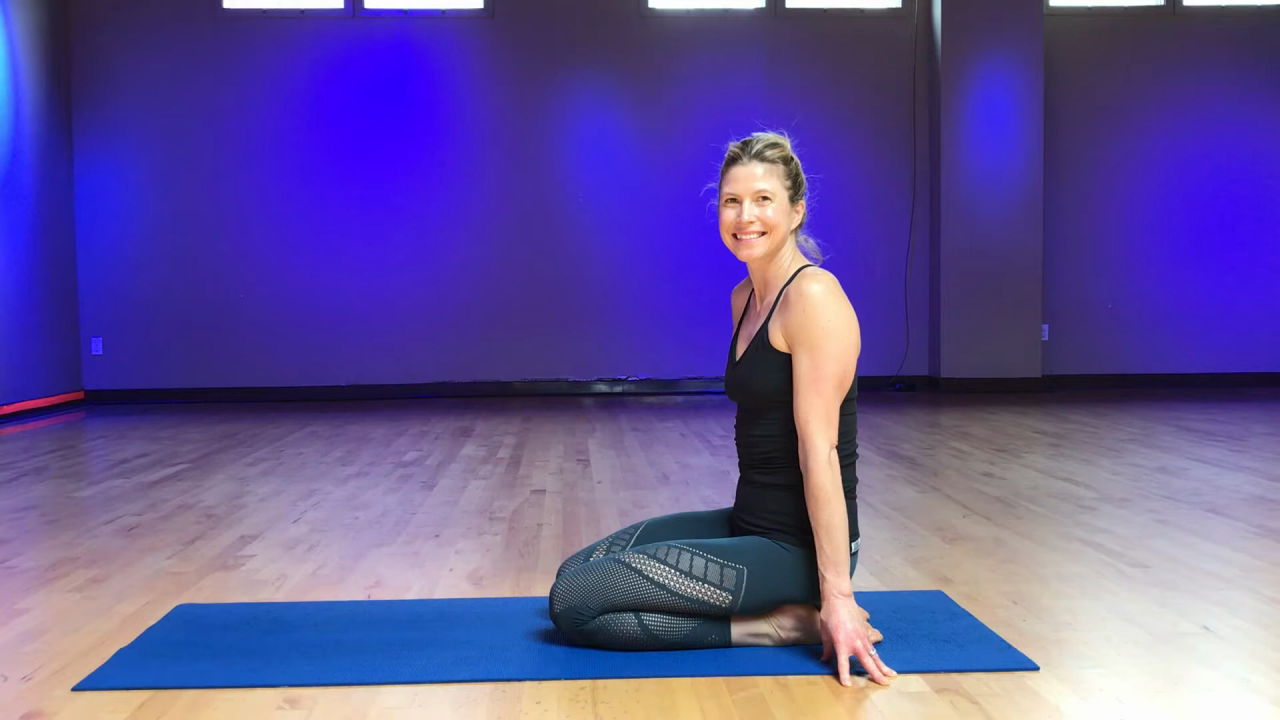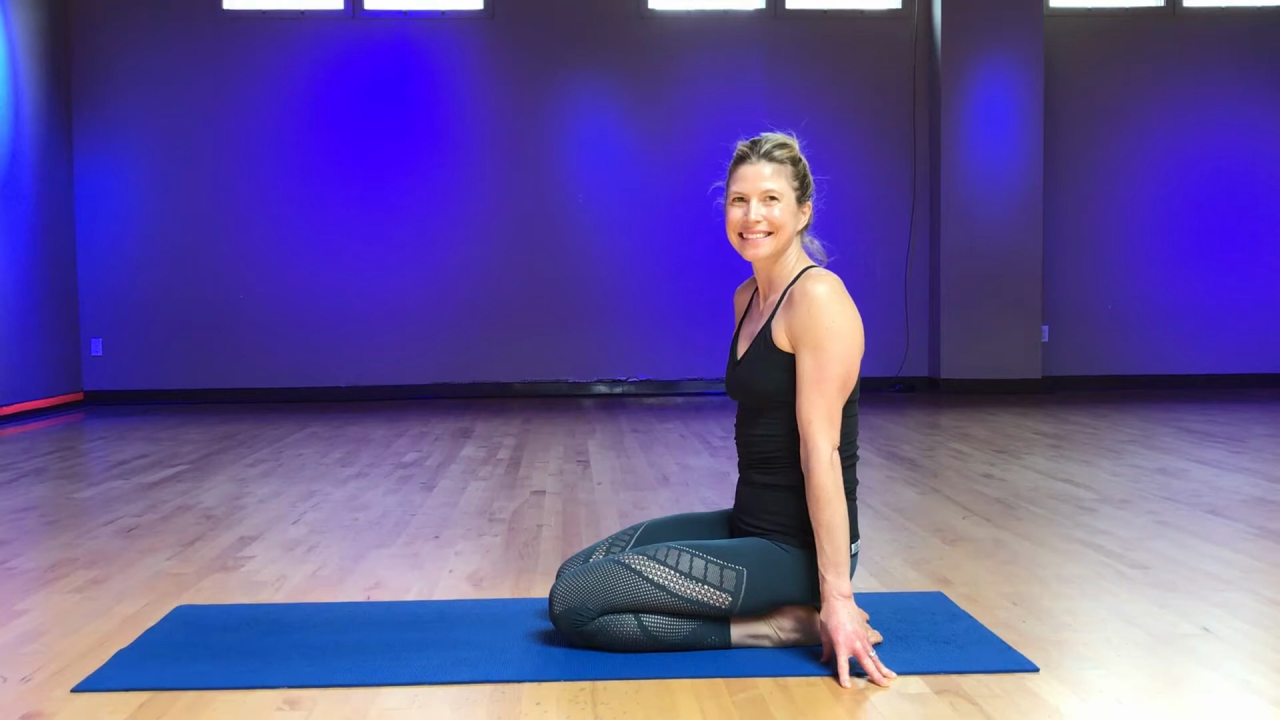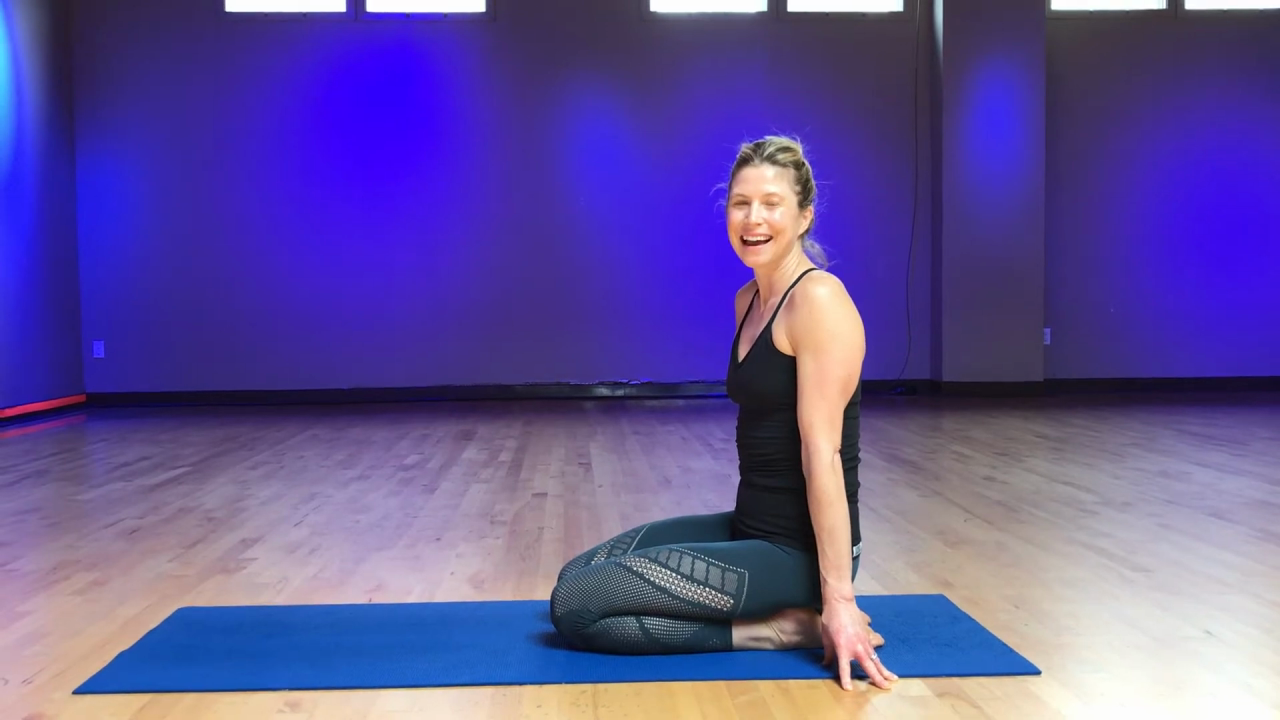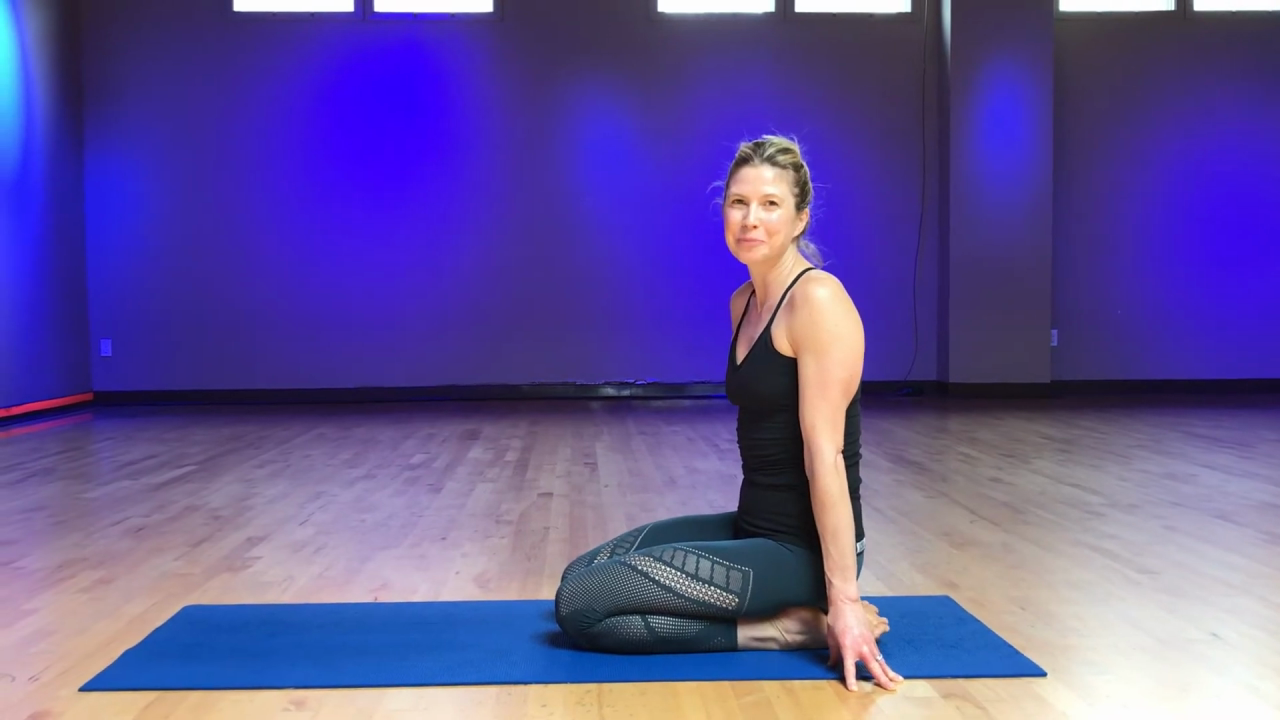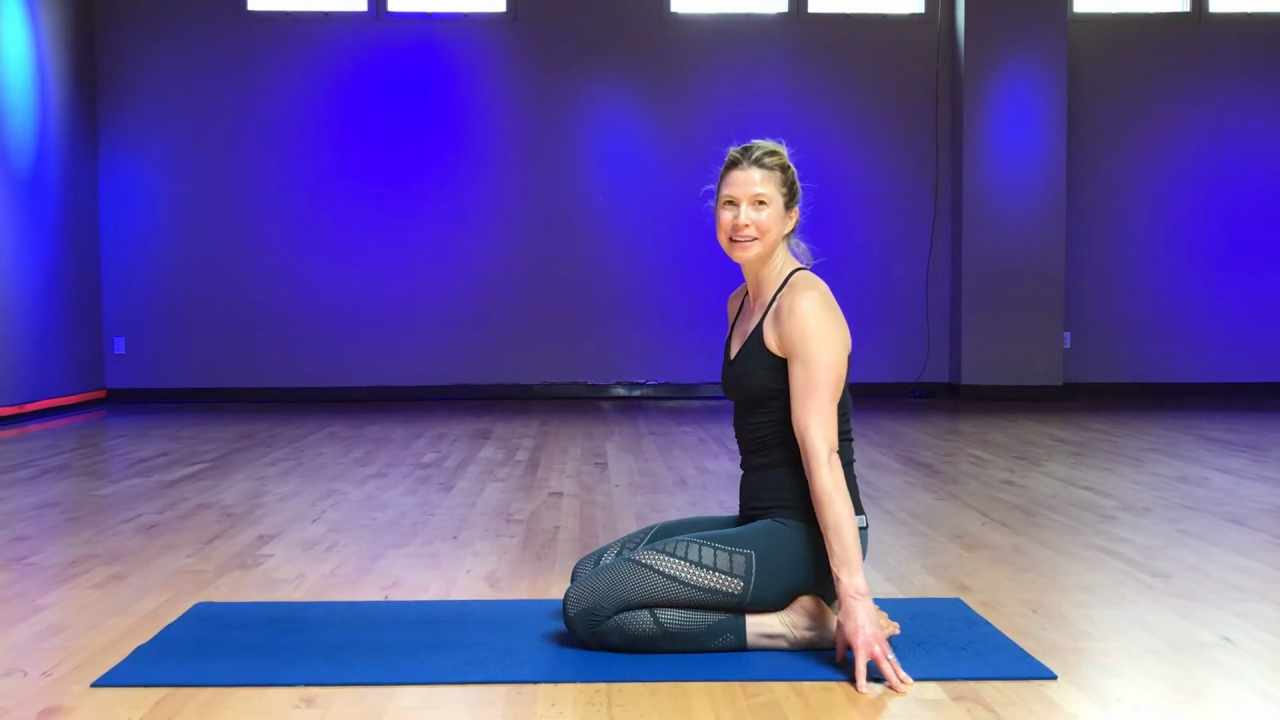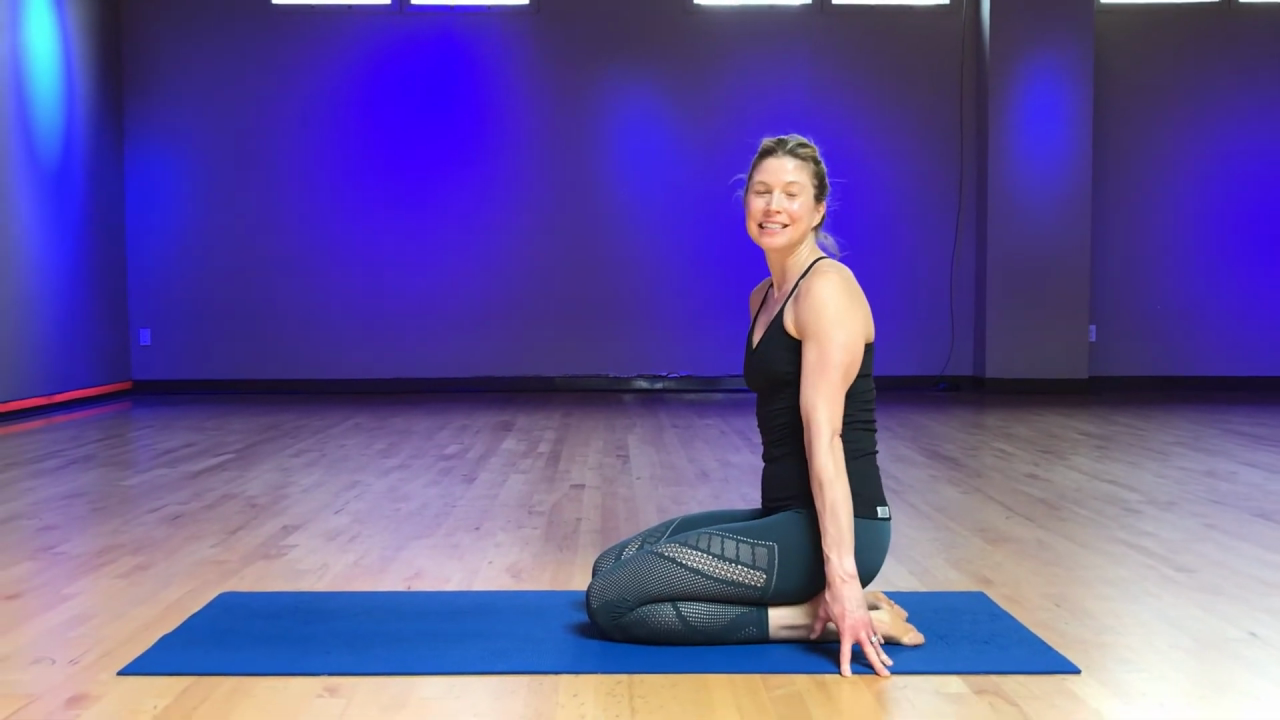
dt=0.7s
person 1, frame 1
left shoulder: (812, 297)
right shoulder: (743, 296)
left elbow: (819, 448)
left wrist: (837, 592)
left hip: (795, 544)
right hip: (750, 522)
left knee: (574, 600)
right knee: (575, 573)
left ankle: (785, 623)
right ankle: (781, 613)
person 1, frame 2
left shoulder: (817, 297)
right shoulder: (747, 296)
left elbow: (822, 449)
left wrist: (836, 593)
left hip: (796, 544)
right hip: (751, 523)
left knee: (574, 601)
right knee: (575, 572)
left ankle: (784, 623)
right ankle: (780, 613)
person 1, frame 3
left shoulder: (818, 299)
right shoulder: (748, 298)
left elbow: (823, 451)
left wrist: (838, 596)
left hip: (796, 547)
right hip: (751, 526)
left knee: (576, 605)
right knee: (575, 577)
left ankle: (788, 626)
right ankle: (784, 617)
person 1, frame 4
left shoulder: (817, 300)
right shoulder: (743, 301)
left elbow: (825, 453)
left wrist: (842, 597)
left hip: (799, 547)
right hip: (755, 525)
left knee: (580, 603)
right knee: (580, 575)
left ankle: (789, 624)
right ankle: (780, 613)
person 1, frame 5
left shoulder: (804, 304)
right shoulder: (740, 302)
left elbow: (822, 455)
left wrist: (853, 594)
left hip: (801, 537)
right hip: (765, 525)
left knee: (587, 607)
right knee: (589, 574)
left ankle: (794, 624)
right ankle: (782, 611)
person 1, frame 6
left shoulder: (827, 286)
right shoulder: (763, 295)
left elbow: (825, 437)
left wrist: (841, 575)
left hip: (832, 526)
right hip: (790, 515)
left knee: (610, 599)
right knee: (611, 567)
left ankle: (819, 615)
right ankle: (816, 603)
